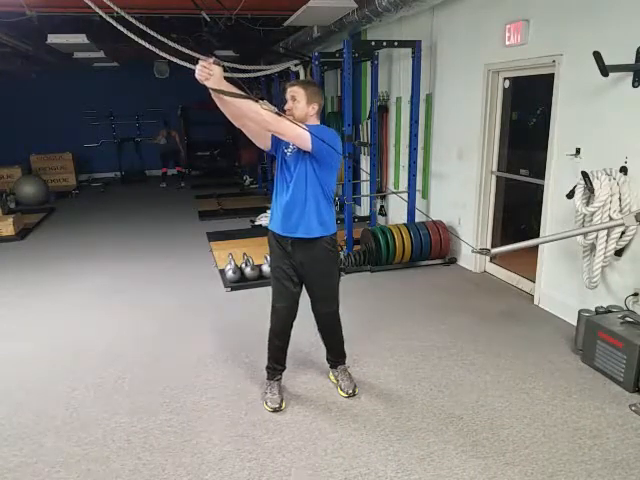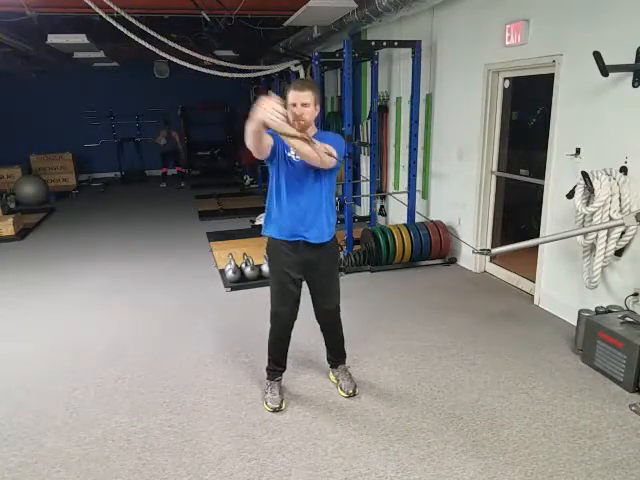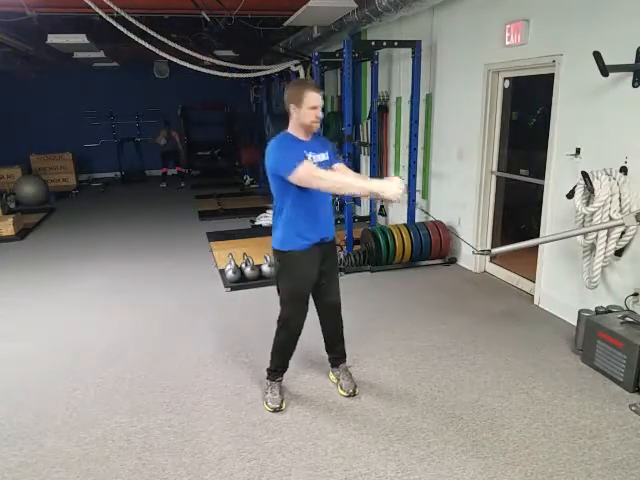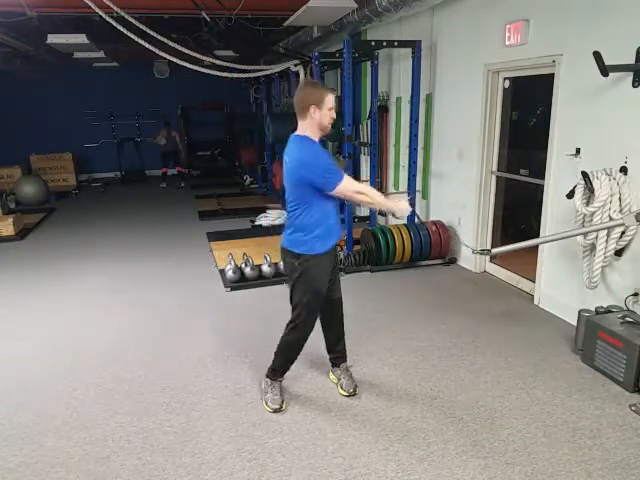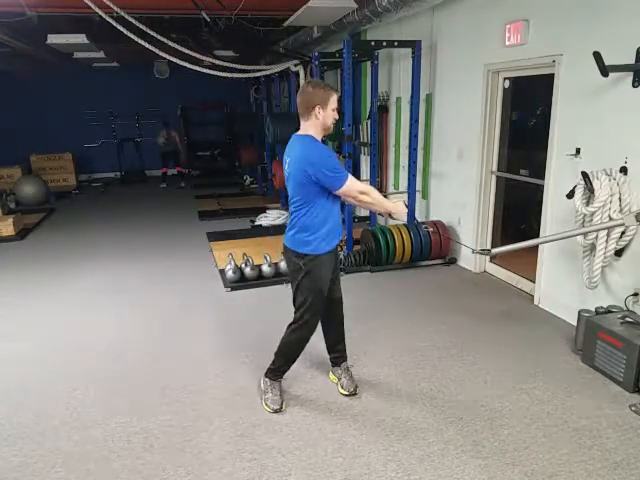
dt=0.4s
person 1, frame 1
left shoulder: (327, 139)
right shoulder: (282, 142)
left elbow: (273, 123)
right elbow: (245, 122)
left wrist: (223, 84)
right wrist: (214, 87)
left hip: (318, 243)
right hip: (282, 240)
left knee: (327, 311)
right knee: (281, 314)
left ankle: (338, 366)
right ankle: (273, 377)
person 1, frame 2
left shoulder: (332, 142)
right shoulder: (276, 143)
left elbow: (318, 158)
right elbow: (255, 144)
left wrist: (283, 127)
right wrist: (258, 119)
left hip: (322, 244)
right hip: (283, 244)
left knee: (328, 311)
right knee: (282, 316)
left ankle: (338, 366)
right ankle: (274, 378)
person 1, frame 3
left shoulder: (323, 145)
right shoulder: (279, 148)
left elbow: (345, 177)
right elbow: (320, 180)
left wrist: (379, 187)
right wrist: (377, 185)
left hip: (325, 243)
right hip: (294, 249)
left knee: (331, 310)
right knee: (292, 317)
left ankle: (338, 366)
right ankle: (274, 378)
person 1, frame 4
left shoulder: (306, 146)
right shoulder: (307, 154)
left elbow: (344, 187)
right elbow: (354, 192)
left wrist: (385, 202)
right wrist: (393, 206)
left hip: (323, 246)
right hip: (306, 253)
left knee: (332, 308)
right knee: (303, 317)
left ankle: (339, 365)
right ankle: (273, 378)
person 1, frame 5
left shoulder: (298, 145)
right shoulder: (316, 154)
left elbow: (341, 192)
right elbow: (358, 191)
left wrist: (380, 206)
right wrist: (392, 208)
left hip: (321, 248)
right hip: (309, 253)
left knee: (333, 308)
right knee: (306, 319)
left ankle: (339, 365)
right ankle: (272, 377)
